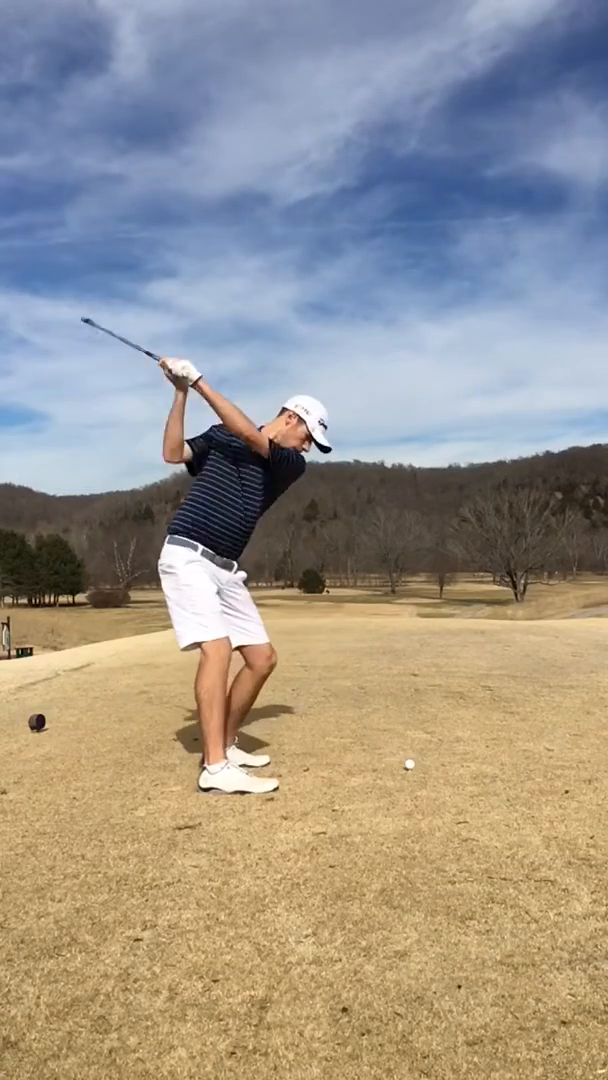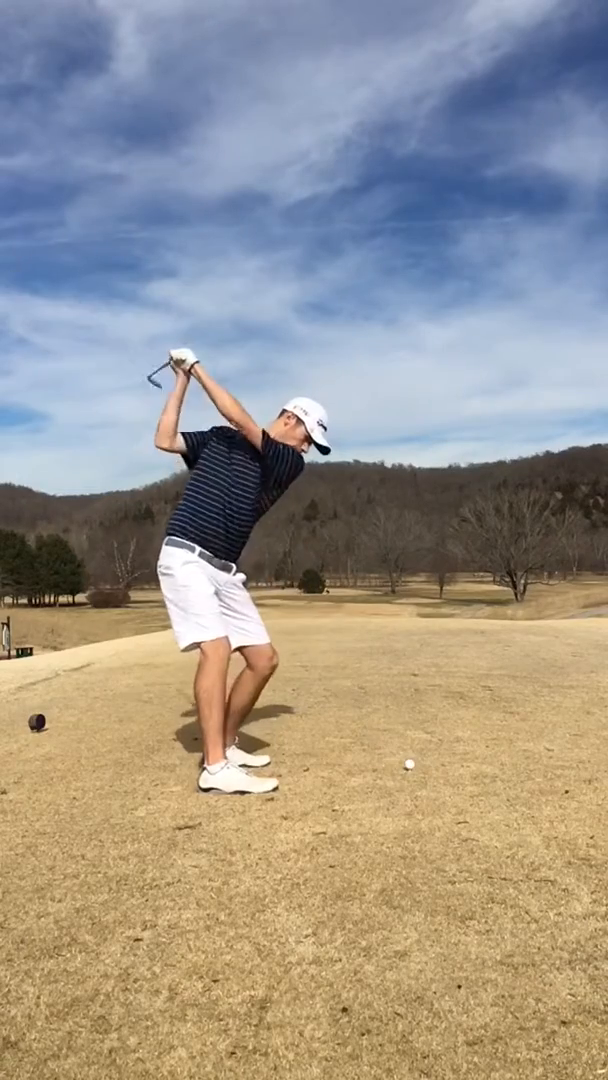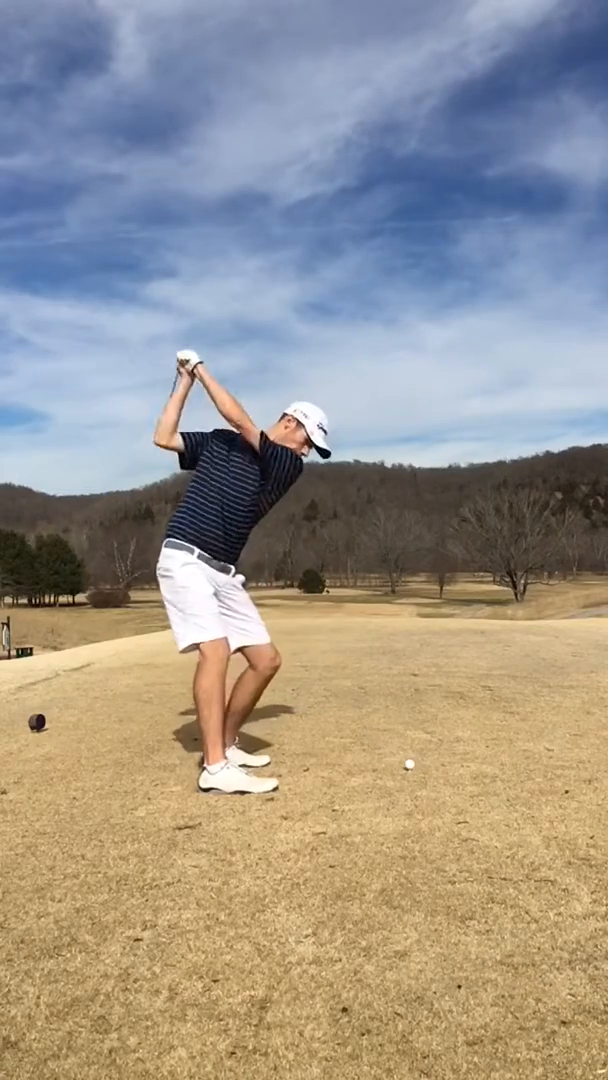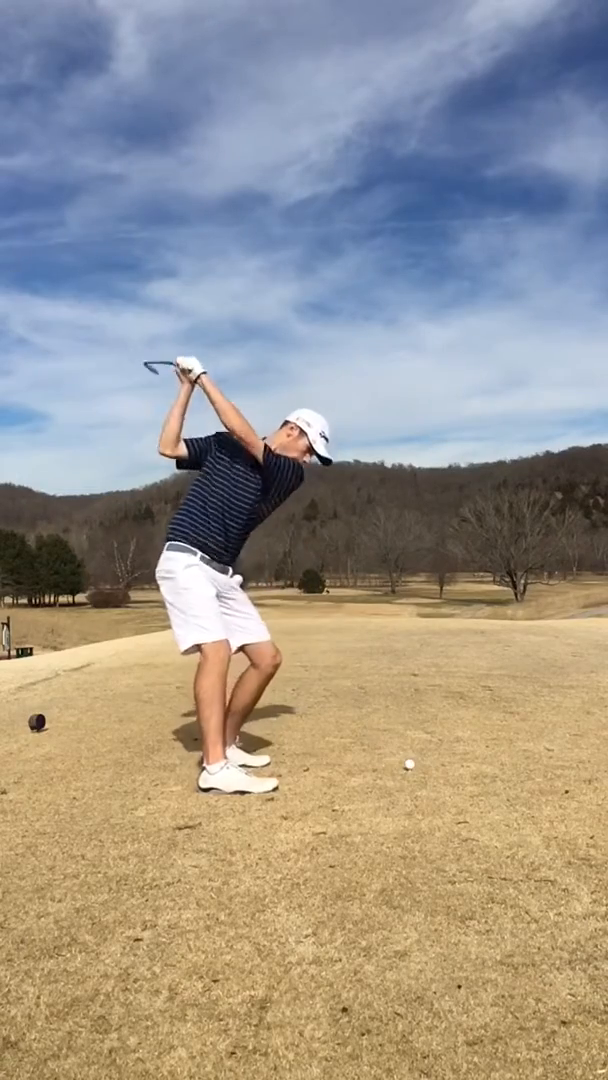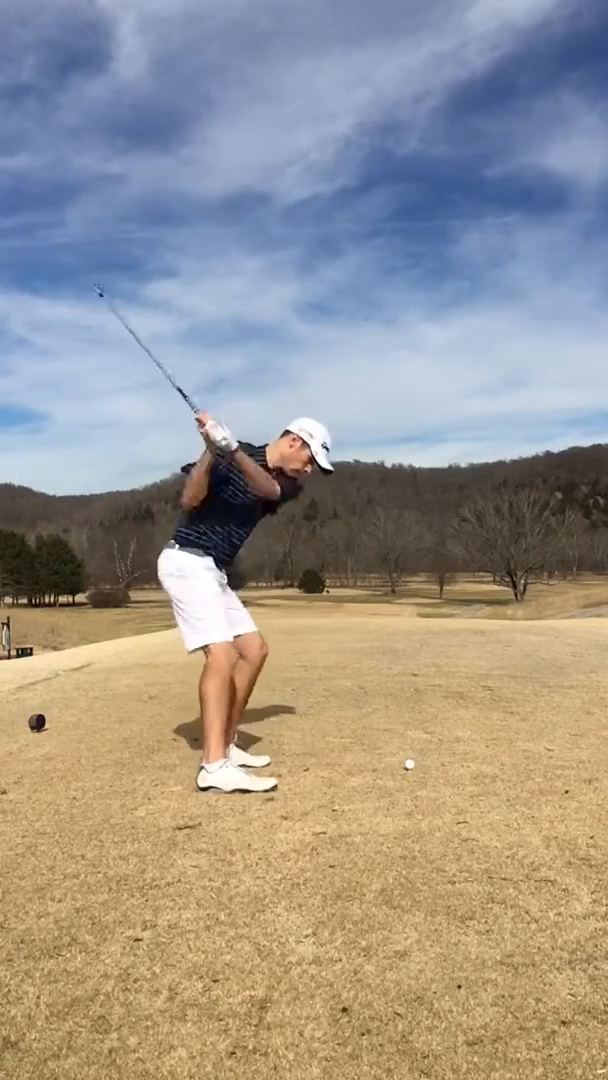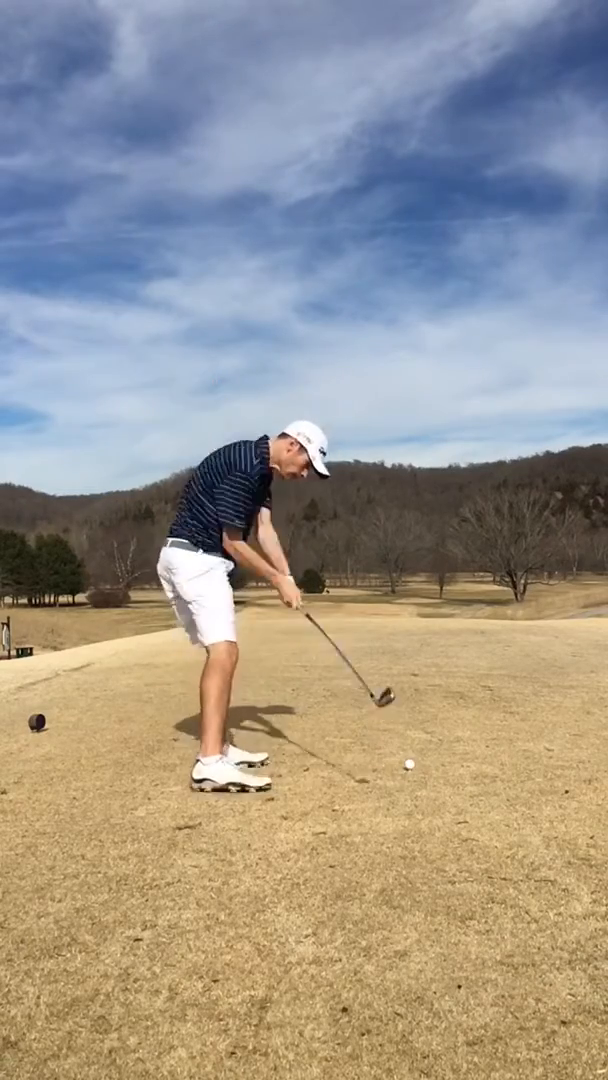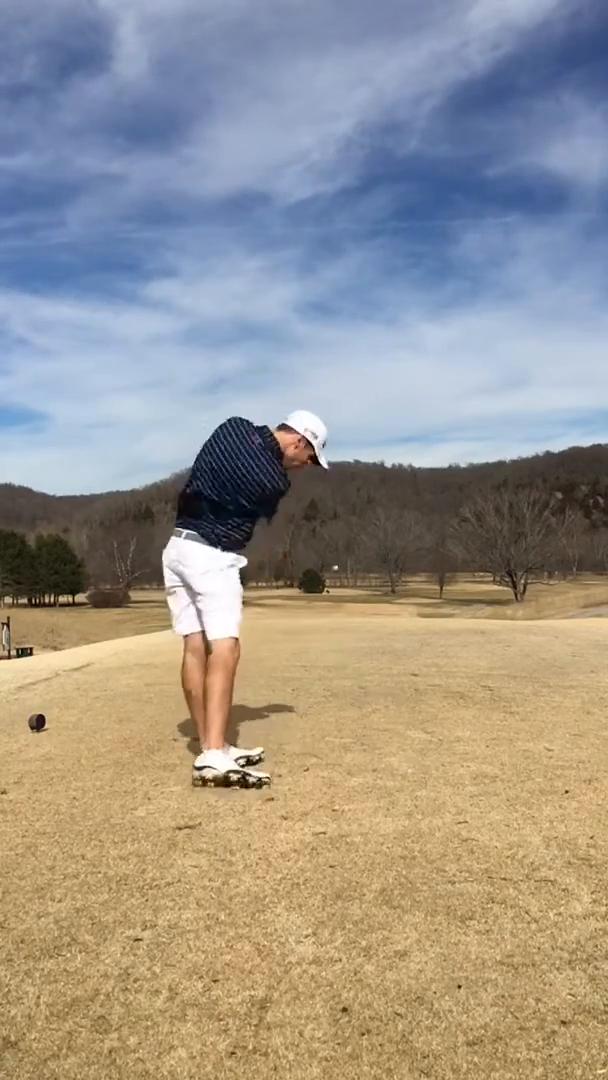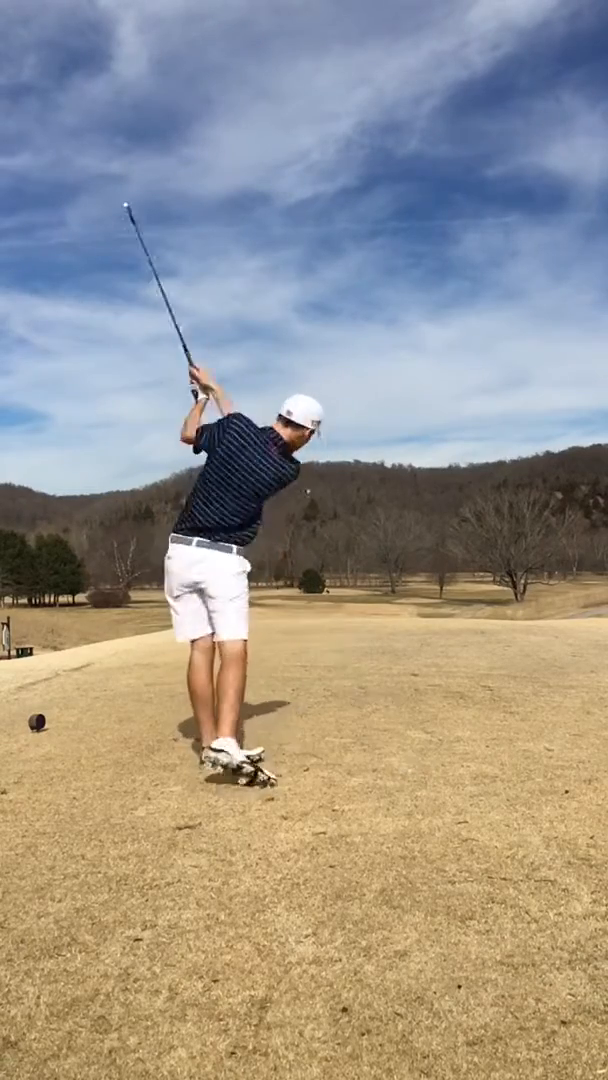
dt=0.1s
person 1, frame 1
left shoulder: (291, 464)
right shoulder: (218, 435)
left elbow: (245, 432)
right elbow: (173, 454)
left wrist: (197, 383)
right wrist: (180, 396)
left hip: (226, 568)
right hip: (187, 557)
left knee: (263, 658)
right knee: (216, 648)
left ankle: (226, 743)
right ankle: (216, 766)
person 1, frame 2
left shoulder: (289, 464)
right shoulder: (216, 439)
left elbow: (240, 419)
right elbow: (163, 441)
left wrist: (197, 369)
right wrist: (182, 379)
left hip: (225, 571)
right hip: (185, 559)
left knee: (264, 659)
right knee: (215, 650)
left ankle: (226, 744)
right ankle: (216, 767)
person 1, frame 3
left shoulder: (287, 466)
right shoulder: (216, 442)
left elbow: (239, 420)
right elbow: (162, 437)
left wrist: (200, 369)
right wrist: (186, 379)
left hip: (223, 572)
right hip: (184, 561)
left knee: (266, 660)
right knee: (214, 650)
left ankle: (226, 744)
right ankle: (216, 767)
person 1, frame 4
left shoulder: (289, 475)
right shoulder: (220, 447)
left elbow: (241, 431)
right elbow: (167, 447)
left wrist: (203, 379)
right wrist: (187, 391)
left hip: (221, 574)
right hip: (184, 563)
left knee: (267, 659)
right knee: (215, 649)
left ankle: (222, 735)
right ankle: (216, 767)
person 1, frame 5
left shoulder: (283, 486)
right shoulder: (221, 461)
left elbow: (264, 486)
right elbow: (189, 500)
left wrist: (232, 448)
right wrist: (211, 449)
left hip: (213, 573)
right hip: (188, 565)
left knee: (254, 650)
right knee: (222, 654)
left ankle: (224, 745)
right ankle: (215, 768)
person 1, frame 6
left shoulder: (262, 472)
right shoulder: (241, 468)
left elbow: (265, 529)
right elbow: (233, 544)
left wrist: (285, 575)
right wrist: (277, 579)
left hip: (180, 555)
right hip: (200, 561)
left knee: (216, 650)
right knee: (222, 654)
left ankle: (217, 746)
right ankle: (210, 765)
person 1, frame 7
left shoulder: (236, 429)
right shoulder: (274, 481)
left hip: (181, 548)
right hip: (213, 557)
left knee: (196, 649)
right knee: (224, 649)
left ankle: (212, 742)
right ankle: (213, 754)
person 1, frame 8
left shoulder: (235, 435)
right shoulder: (288, 469)
left elbow: (188, 433)
left wrist: (203, 391)
left hip: (182, 551)
right hip: (226, 560)
left knee: (201, 651)
right knee: (233, 651)
left ankle: (210, 743)
right ankle: (225, 743)
